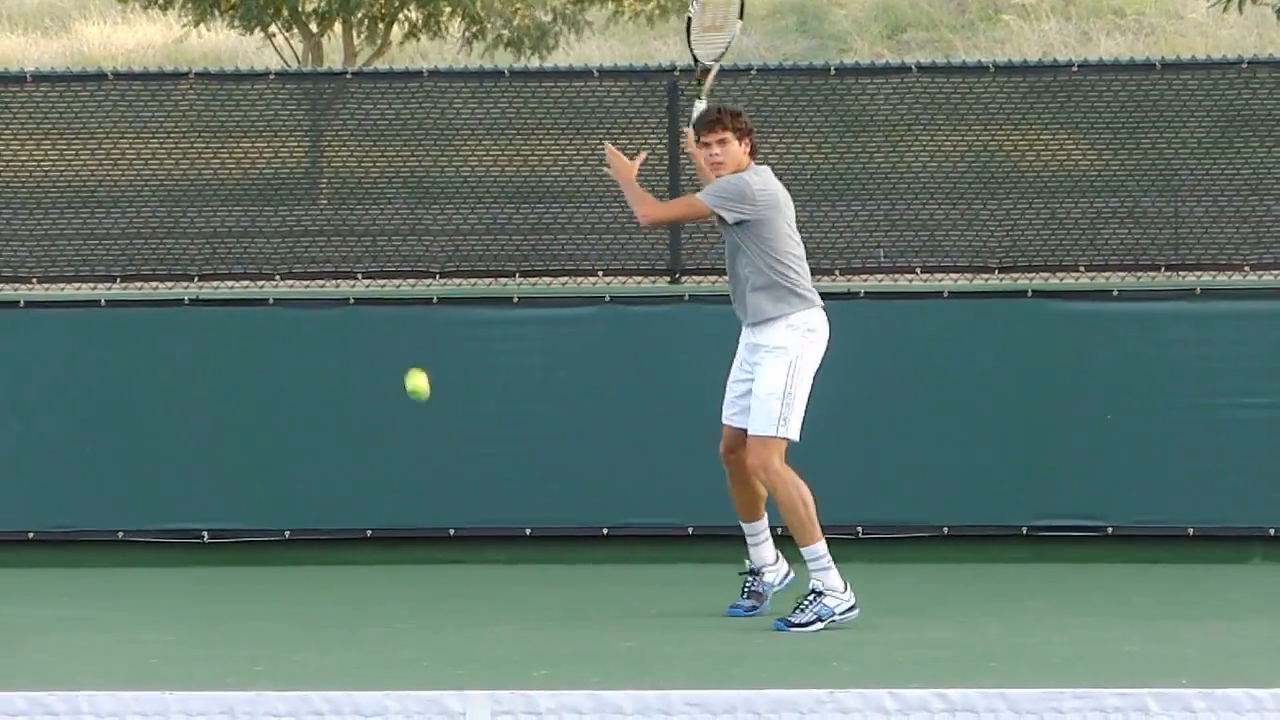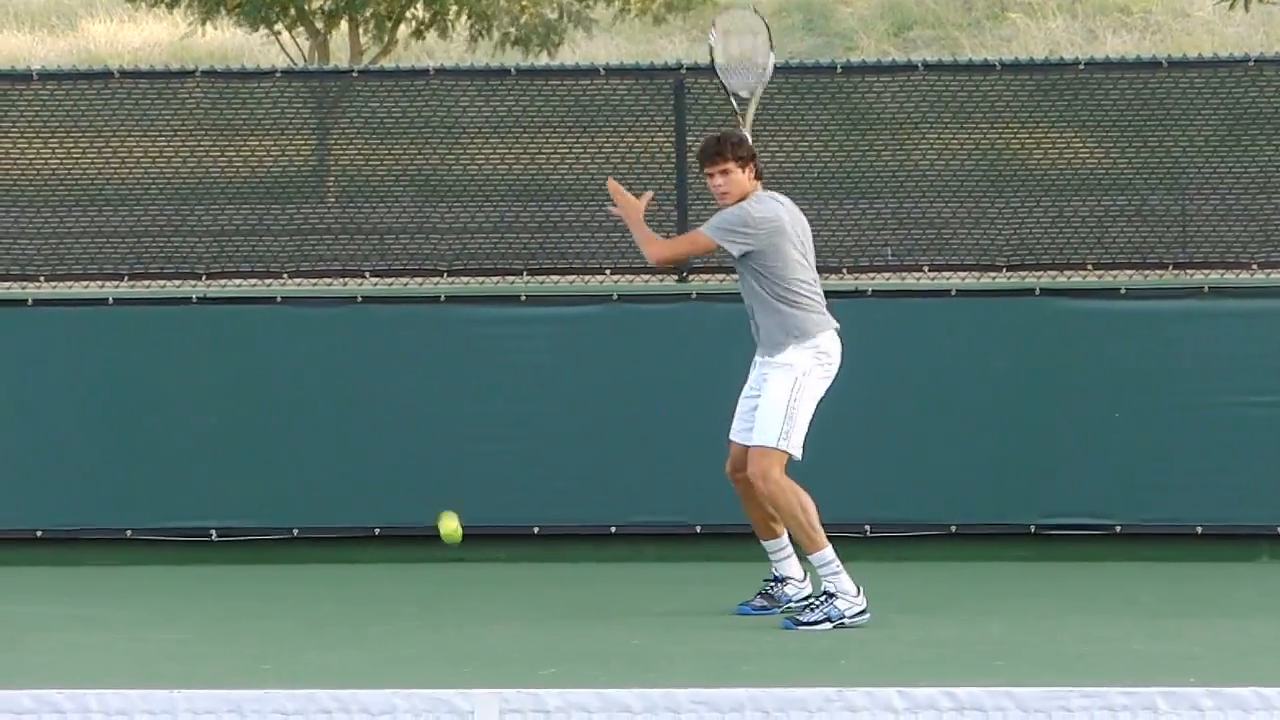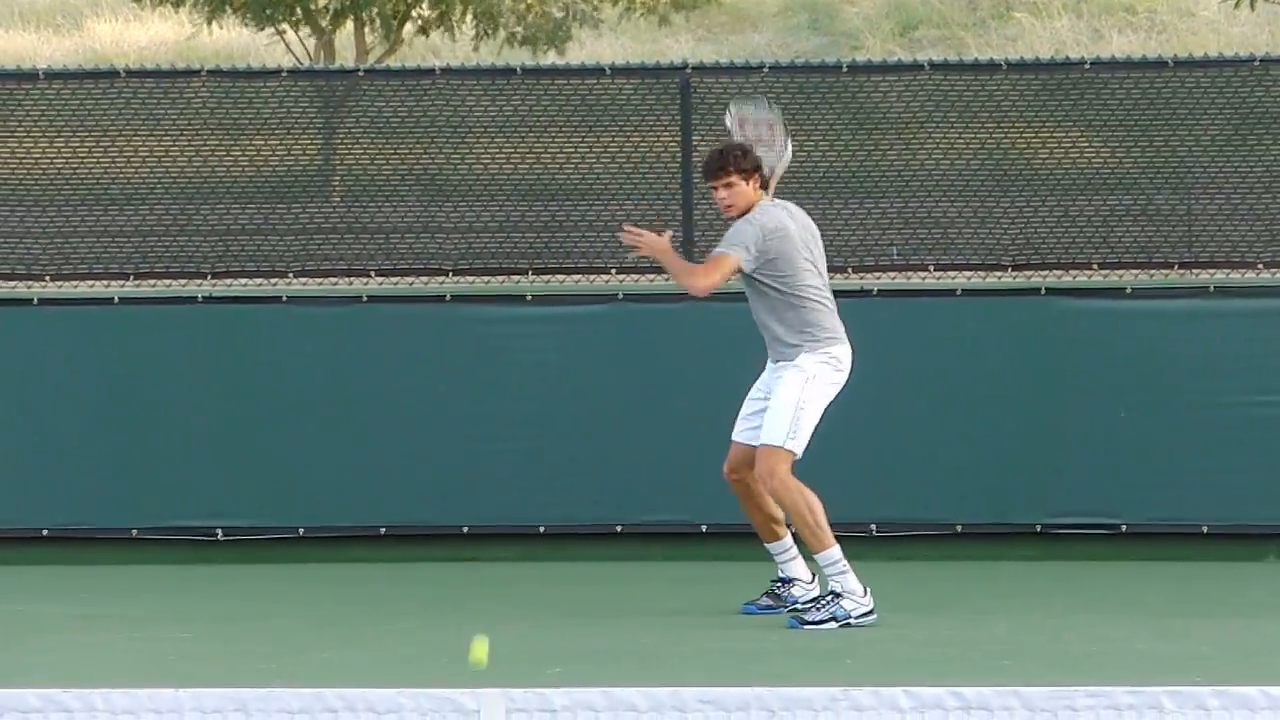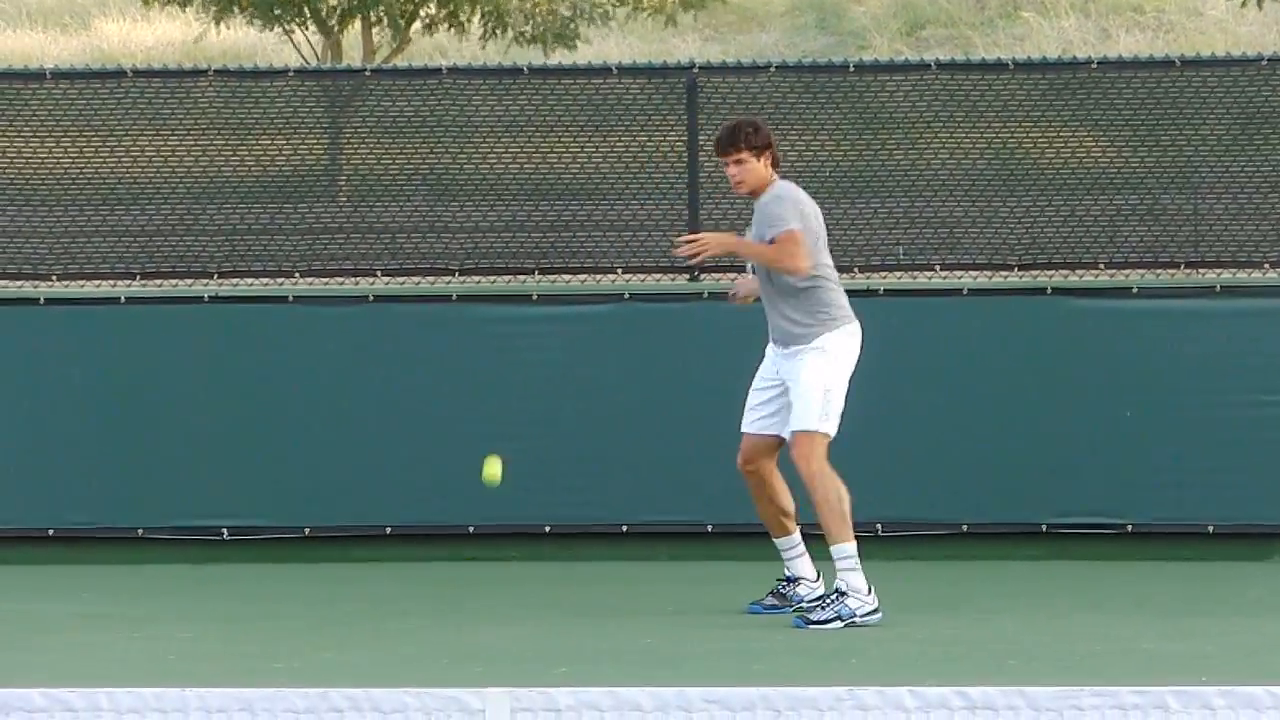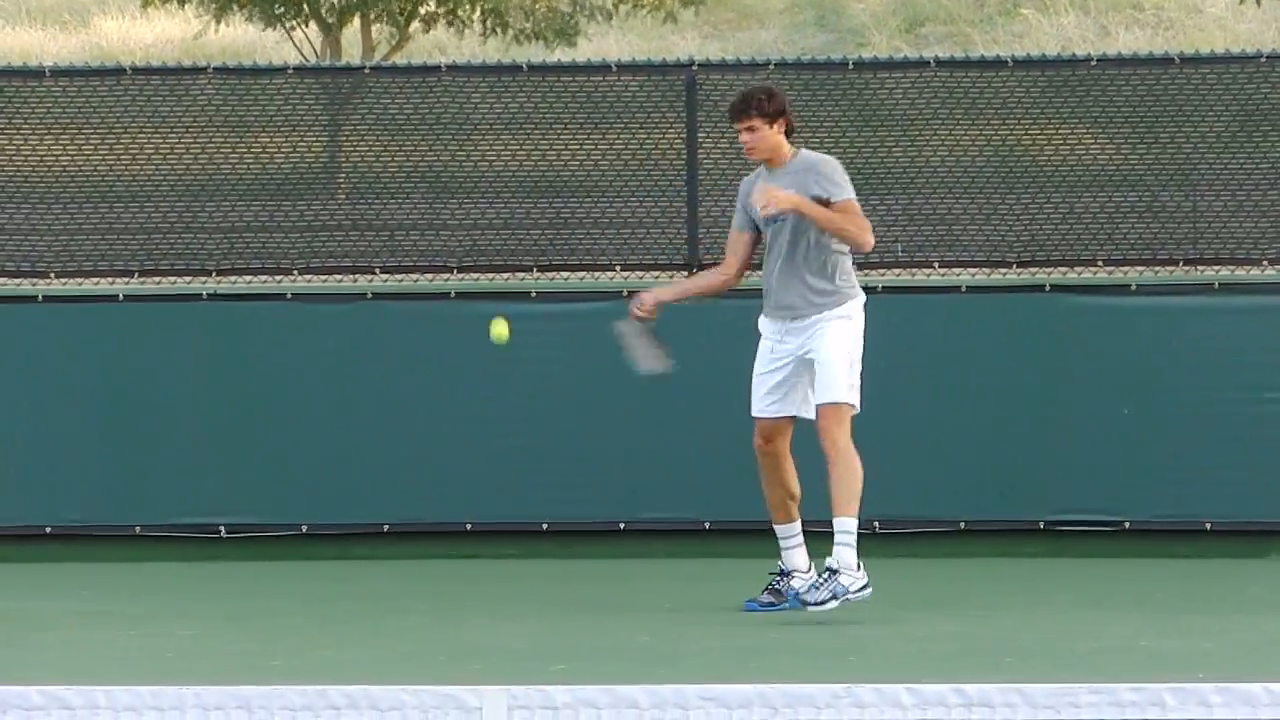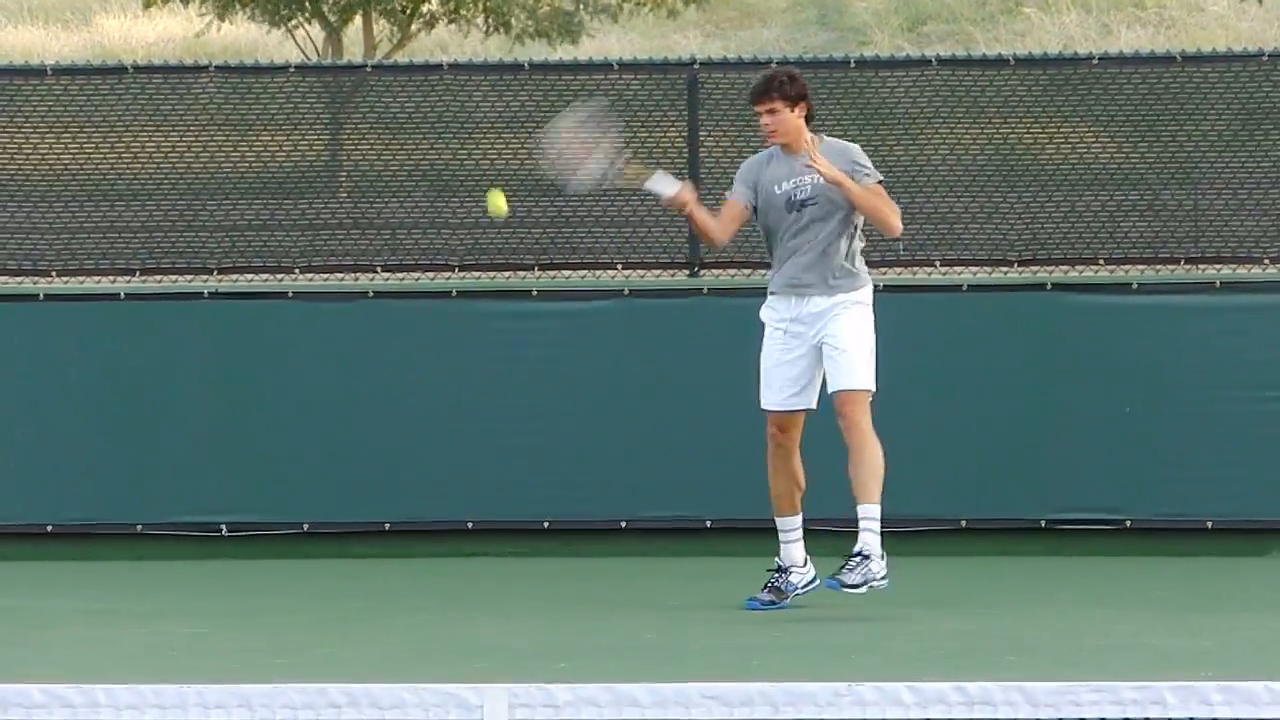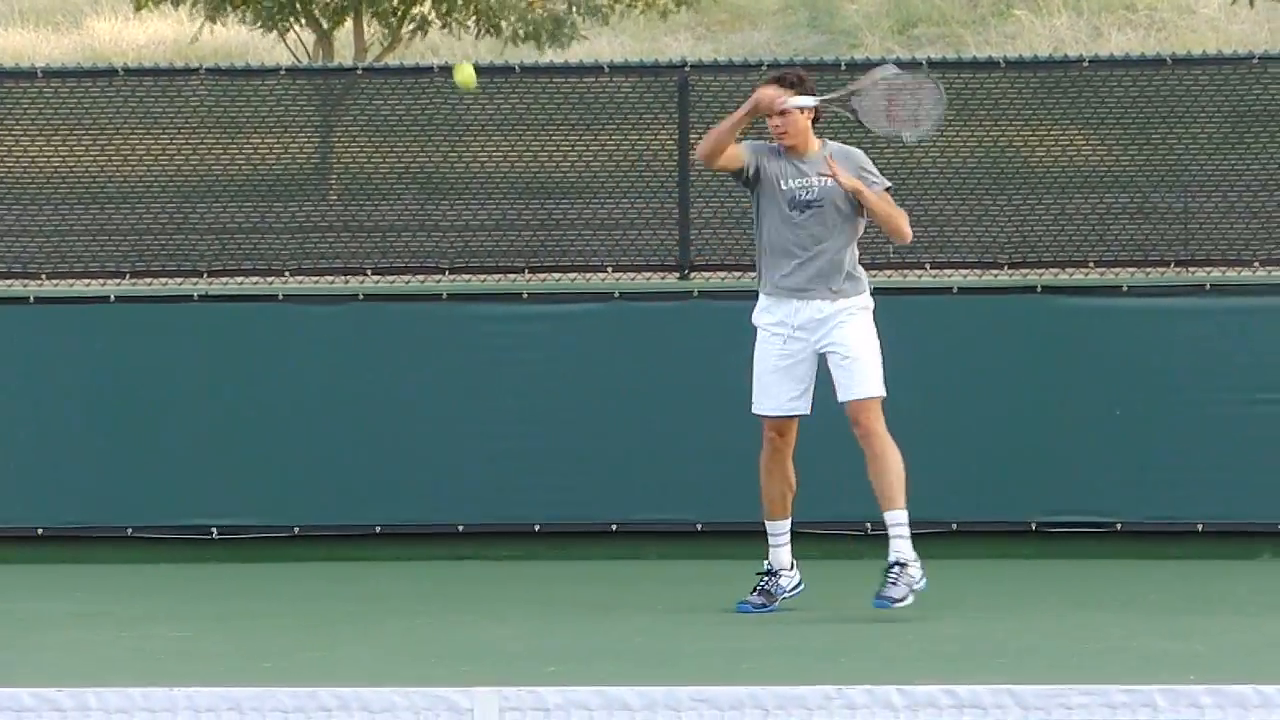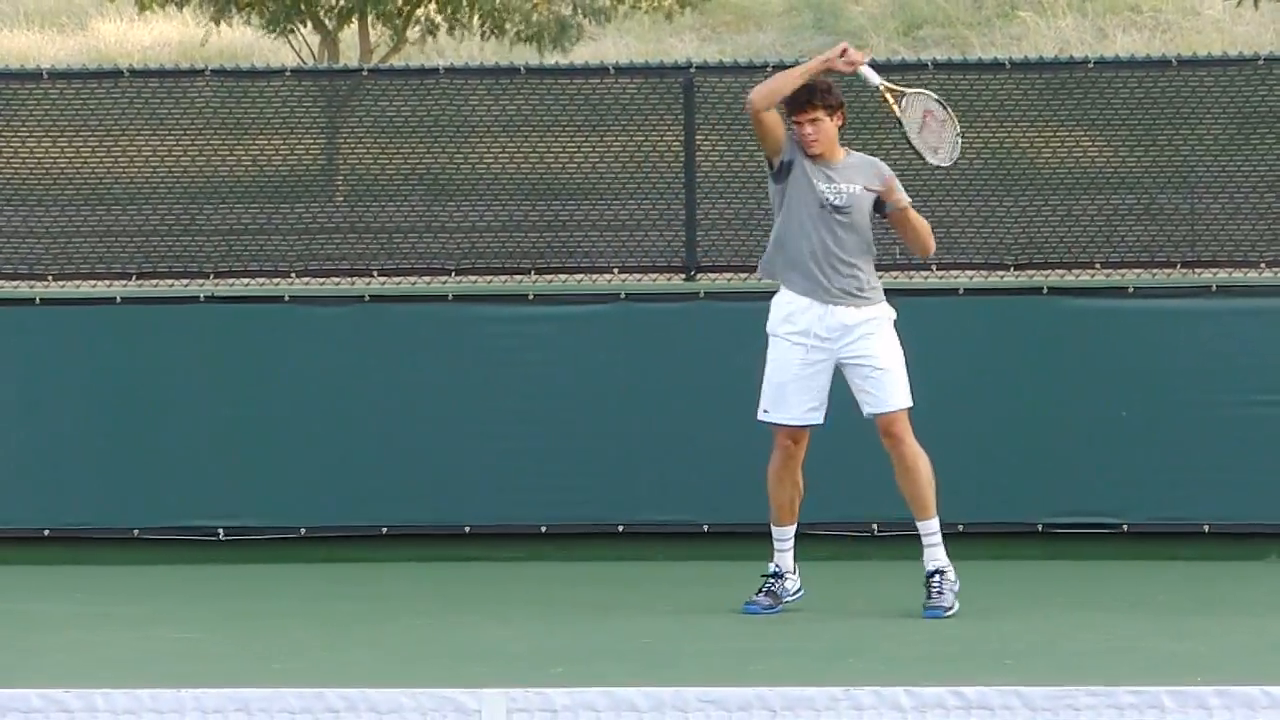
dt=0.1s
person 1, frame 1
left shoulder: (747, 184)
right shoulder: (737, 186)
left elbow: (651, 215)
left wrist: (626, 177)
right wrist: (703, 170)
left hip: (790, 332)
right hip: (760, 334)
left knee: (764, 461)
right knee: (732, 450)
left ankle: (832, 590)
right ankle: (766, 564)
person 1, frame 2
left shoulder: (745, 215)
right shoulder: (775, 205)
left elbow: (660, 251)
left wrist: (633, 214)
left hip: (802, 354)
right hip: (778, 356)
left knee: (764, 472)
right knee: (739, 468)
left ankle: (844, 594)
right ankle: (789, 577)
person 1, frame 3
left shoulder: (755, 226)
right shoulder: (787, 214)
left elbow: (700, 284)
left wrist: (661, 250)
left hip: (813, 359)
right hip: (788, 362)
left knee: (772, 472)
right knee: (737, 471)
left ankle: (850, 593)
right ankle: (797, 579)
person 1, frame 4
left shoulder: (782, 199)
right shoulder: (770, 206)
left elbow: (796, 262)
left wrist: (730, 245)
right wrist: (752, 286)
left hip: (825, 344)
right hip: (787, 348)
left knee: (807, 457)
right knee: (752, 461)
left ankle: (855, 588)
right ankle: (801, 574)
person 1, frame 5
left shoulder: (821, 167)
right shoulder: (751, 189)
left elbow: (863, 239)
right elbow: (730, 271)
left wrist: (801, 204)
right wrist: (665, 294)
left hip: (833, 316)
right hip: (780, 326)
left knee: (832, 428)
right knee: (767, 442)
left ankle: (846, 565)
right ankle: (795, 569)
person 1, frame 6
left shoulder: (844, 154)
right shoulder: (756, 169)
left elbow: (891, 225)
right elbow: (720, 235)
left wrist: (840, 181)
right wrist: (689, 207)
left hip: (843, 302)
right hip: (786, 309)
left knee: (853, 413)
right knee: (780, 435)
left ankle: (868, 549)
right ankle: (792, 564)
person 1, frame 7
left shoulder: (849, 160)
right shoulder: (759, 159)
left elbow: (900, 231)
right elbow: (705, 155)
left wrist: (856, 188)
right wrist: (748, 107)
left hip: (845, 309)
right hip: (783, 313)
left knee: (868, 424)
right knee: (776, 438)
left ankle: (903, 557)
right ankle: (780, 568)
person 1, frame 8
left shoulder: (873, 169)
right shoulder: (787, 160)
left elbow: (918, 239)
right elbow: (758, 102)
left wrist: (898, 201)
right wrist: (824, 62)
left hip: (865, 317)
right hip: (801, 317)
left knee: (898, 433)
right knee: (787, 442)
left ankle: (937, 564)
right ankle: (782, 572)
